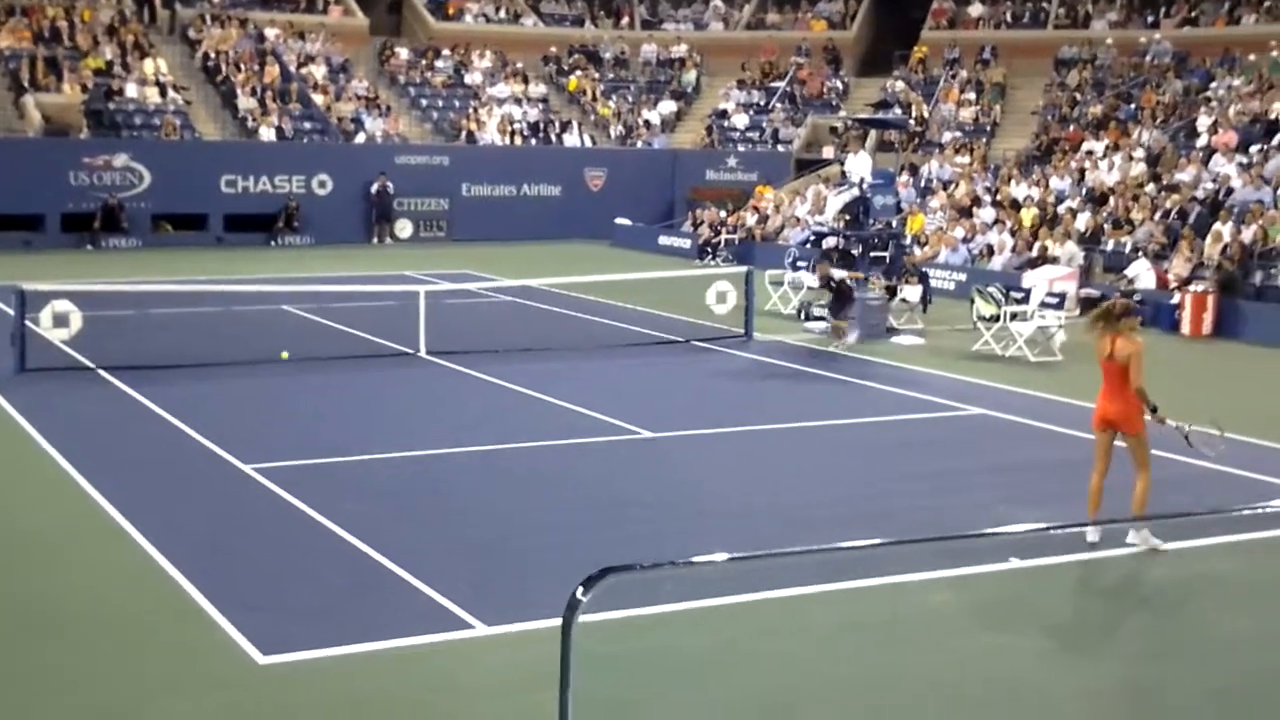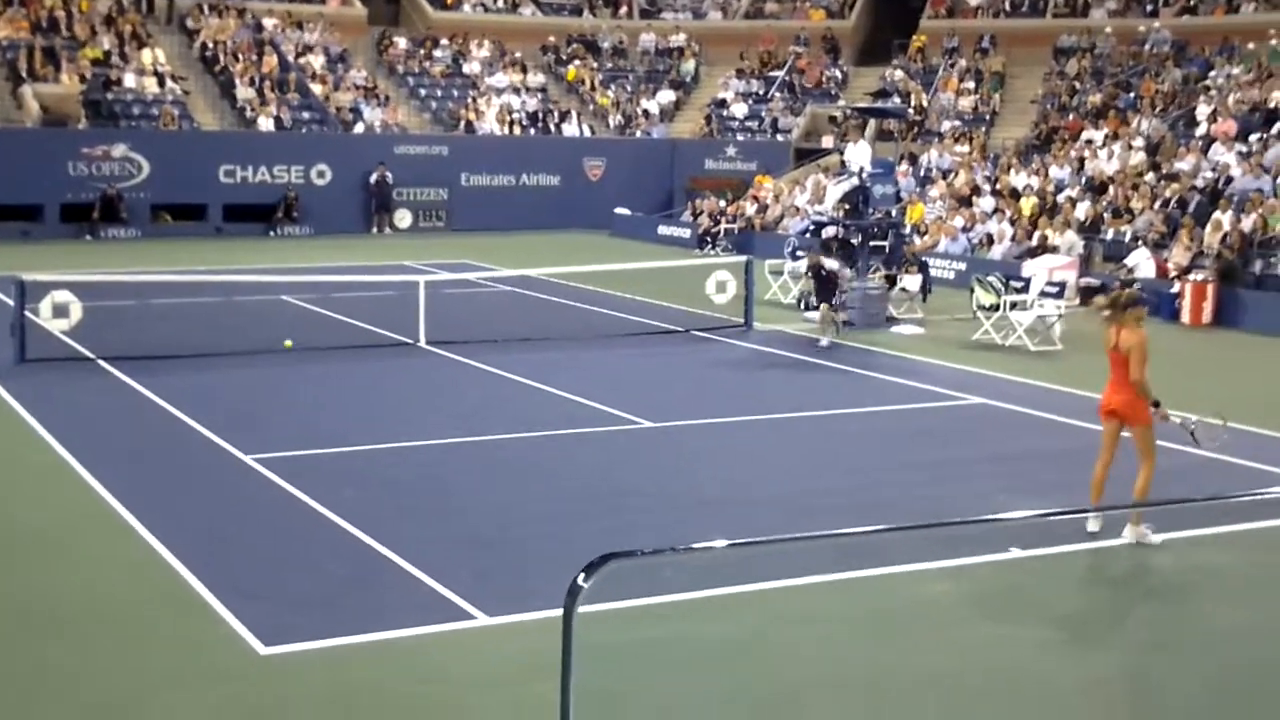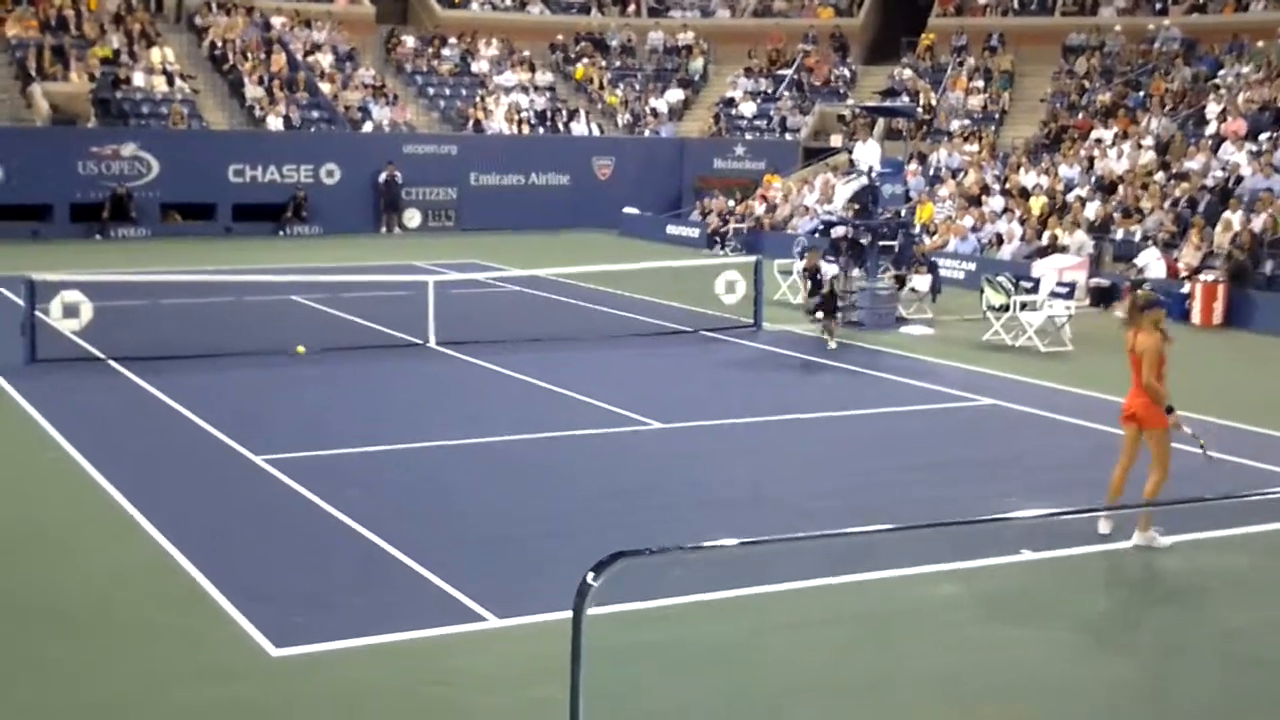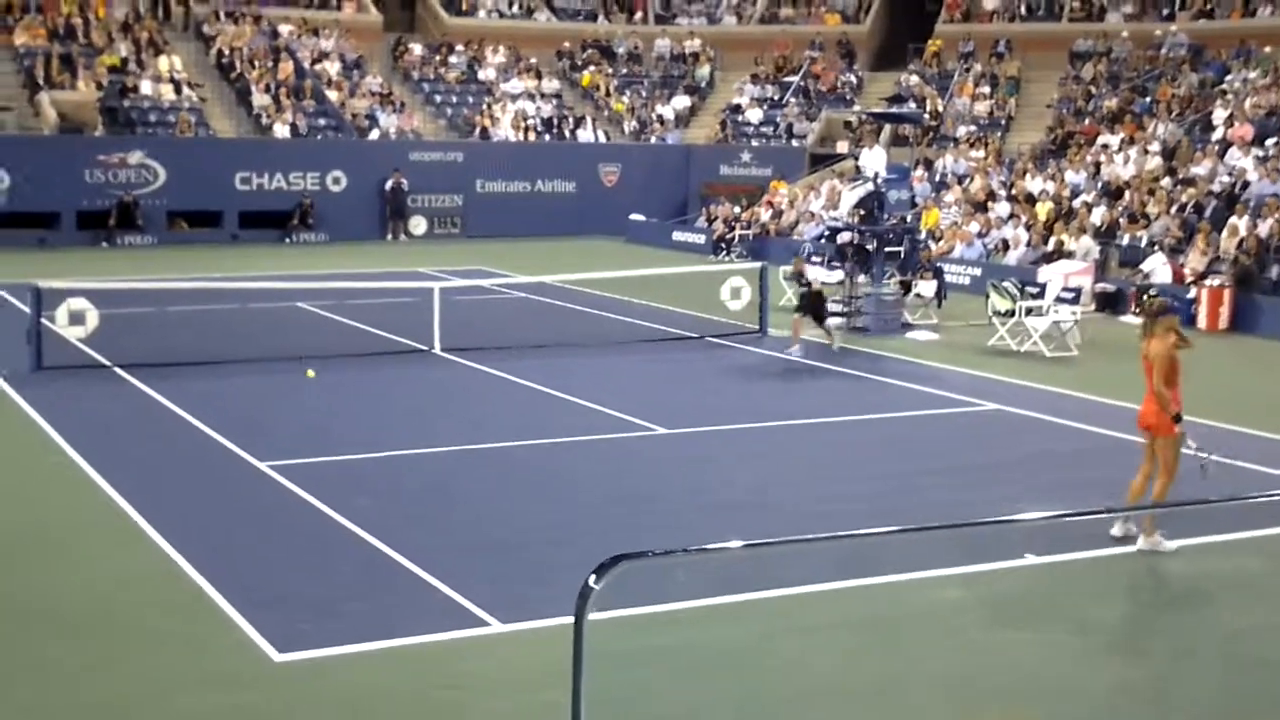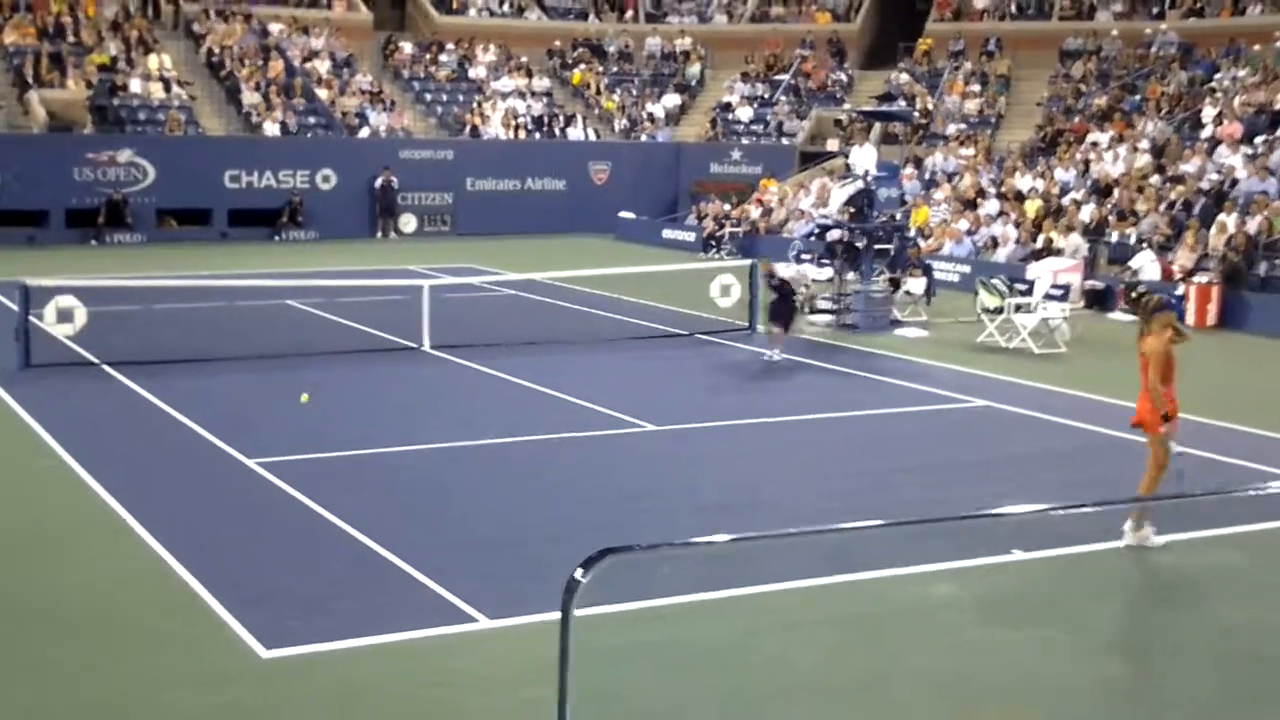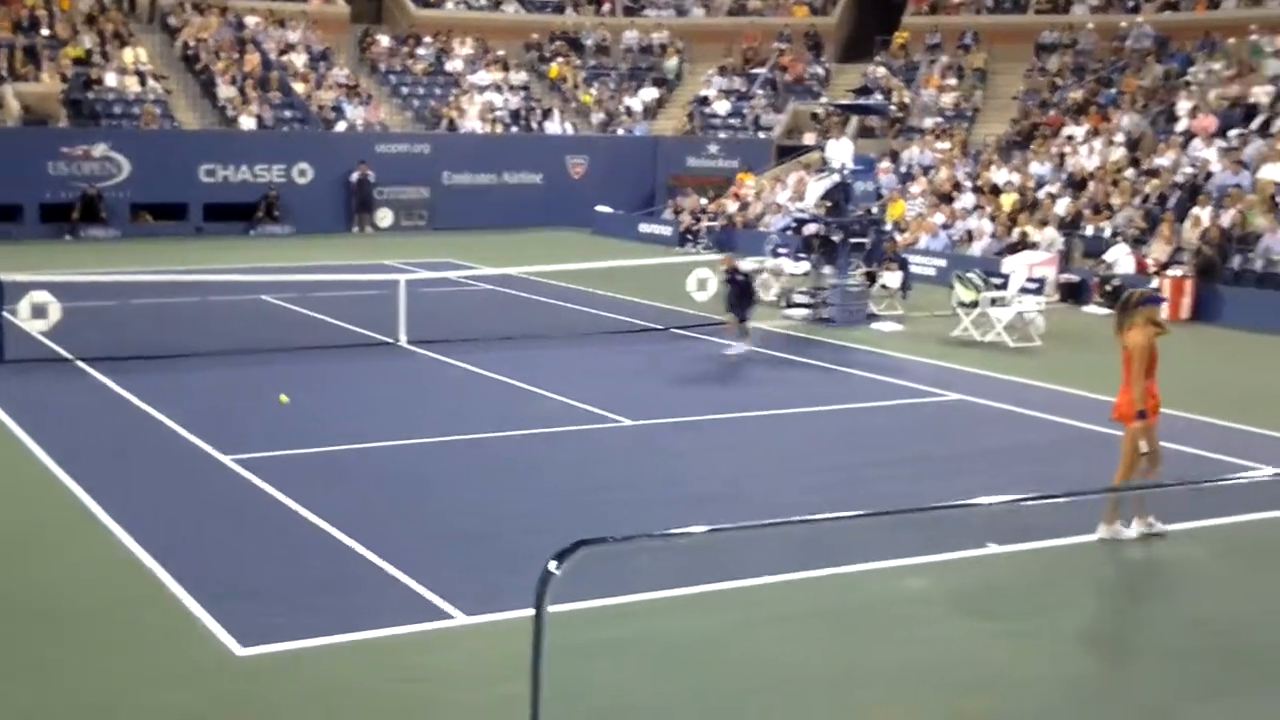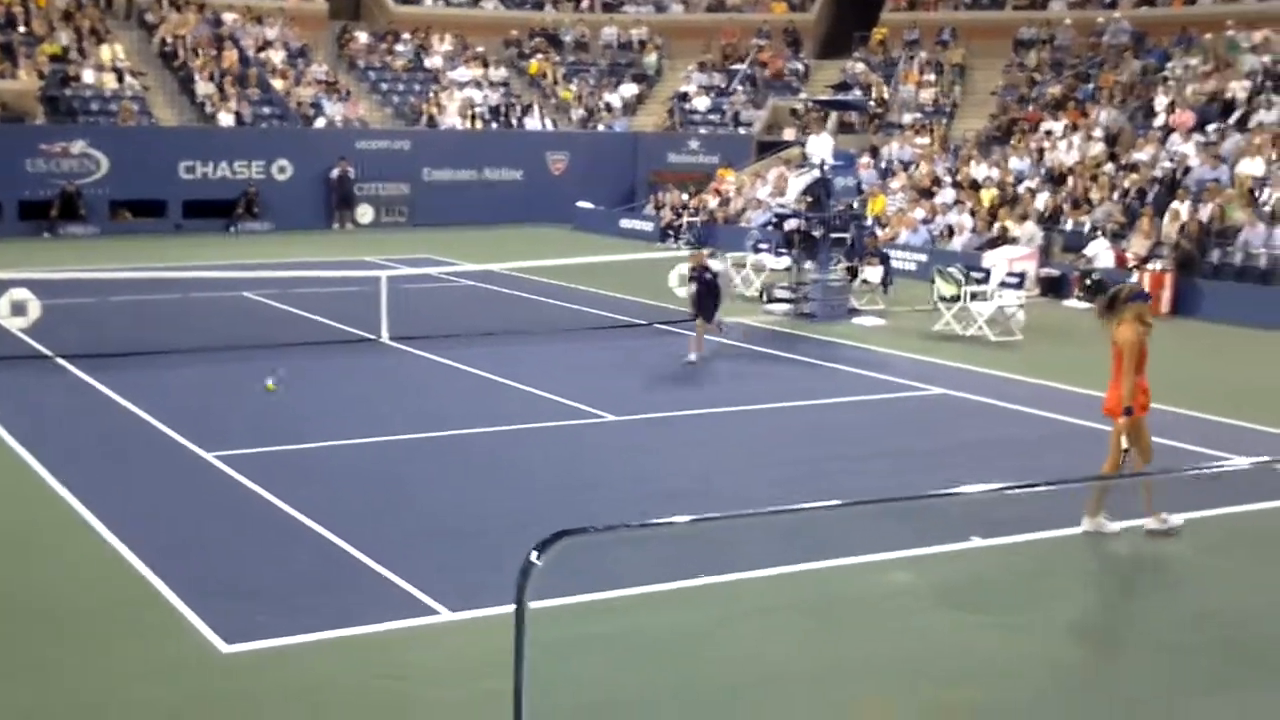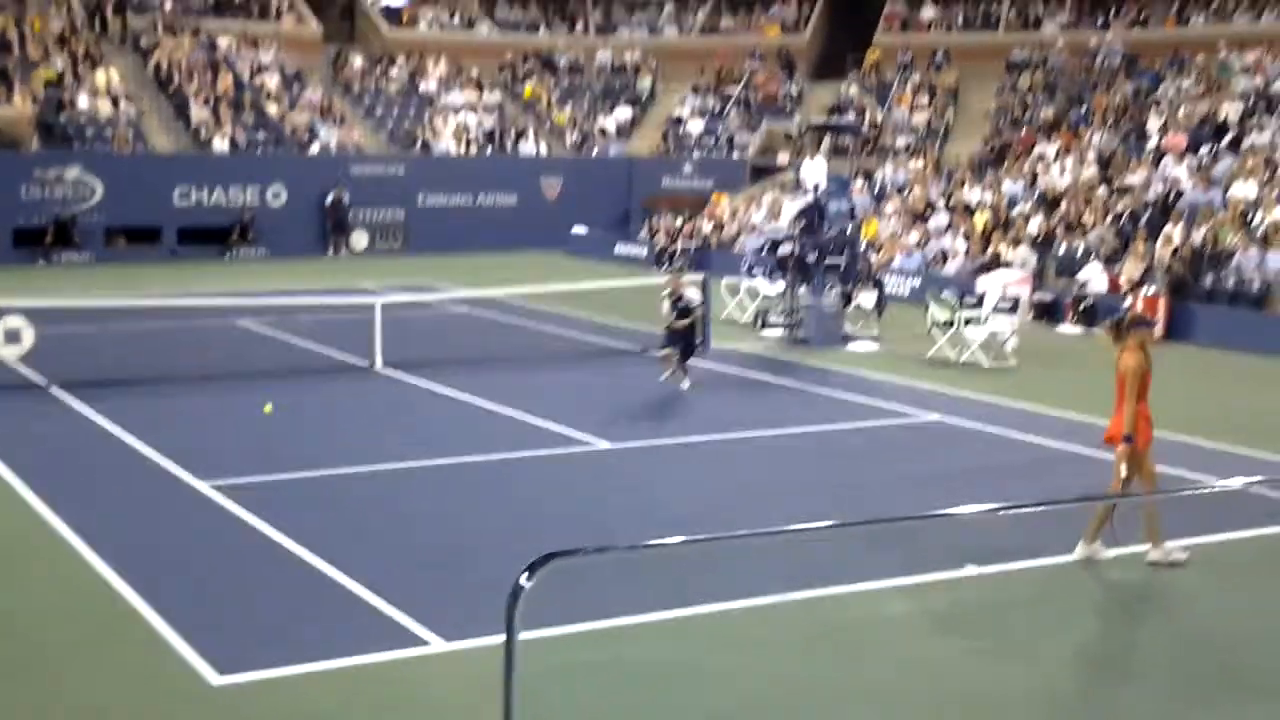
dt=0.1s
person 1, frame 1
left shoulder: (1102, 341)
right shoulder: (1133, 344)
right elbow: (1137, 386)
right wrist: (1153, 409)
left hip: (1104, 408)
right hip: (1127, 411)
left knee: (1099, 469)
right knee: (1143, 471)
left ankle: (1092, 527)
right ankle: (1138, 530)
person 1, frame 2
left shoulder: (1111, 330)
right shoulder: (1137, 335)
right elbow: (1136, 377)
left wrist: (1136, 323)
right wrist: (1155, 404)
left hip: (1112, 398)
right hip: (1133, 402)
left knee: (1104, 459)
right knee: (1147, 464)
left ankle: (1093, 516)
right ankle: (1134, 526)
person 1, frame 3
left shoulder: (1134, 333)
right shoulder: (1152, 339)
left elbow: (1165, 340)
right elbow: (1149, 381)
left wrist: (1157, 324)
right wrist: (1169, 409)
left hip: (1135, 403)
right hip: (1151, 406)
left knee: (1125, 463)
right knee: (1160, 471)
left ankle: (1106, 519)
right ankle: (1143, 531)
person 1, frame 4
left shoulder: (1151, 340)
right shoulder: (1164, 346)
left elbow: (1186, 343)
right elbow: (1159, 388)
left wrist: (1174, 329)
right wrist: (1177, 418)
left hip: (1150, 410)
right hip: (1163, 413)
left knee: (1148, 469)
right knee: (1165, 476)
left ankle: (1123, 522)
right ankle: (1148, 535)
person 1, frame 5
left shoulder: (1150, 337)
right shoulder: (1157, 344)
left elbow: (1183, 337)
right elbow: (1154, 385)
left wrist: (1171, 325)
right wrist: (1165, 418)
left hip: (1151, 407)
right hip: (1157, 410)
left knee: (1156, 469)
right knee: (1155, 472)
left ankle: (1134, 521)
right ankle: (1136, 531)
person 1, frame 6
left shoulder: (1134, 330)
right shoulder: (1142, 337)
left elbow: (1161, 329)
right elbow: (1138, 381)
left wrist: (1153, 319)
right wrist: (1141, 414)
left hip: (1134, 402)
right hip: (1138, 404)
left knee: (1152, 459)
right knee: (1129, 466)
left ankle: (1142, 519)
right ankle: (1108, 524)
person 1, frame 7
left shoulder: (1124, 327)
right shoulder: (1131, 334)
left elbow: (1148, 328)
right elbow: (1128, 376)
left wrist: (1143, 319)
right wrist: (1126, 412)
left hip: (1131, 400)
right hip: (1126, 400)
left knee: (1144, 457)
right knee: (1117, 461)
left ankle: (1154, 517)
right ankle: (1092, 517)
person 1, frame 8
left shoulder: (1132, 354)
right shoulder: (1134, 361)
right elbow: (1129, 402)
left wrist: (1145, 348)
right wrist: (1126, 439)
left hip: (1136, 427)
right hip: (1131, 428)
left knee: (1149, 484)
right knee: (1121, 489)
left ankle: (1157, 548)
right ankle: (1088, 543)
